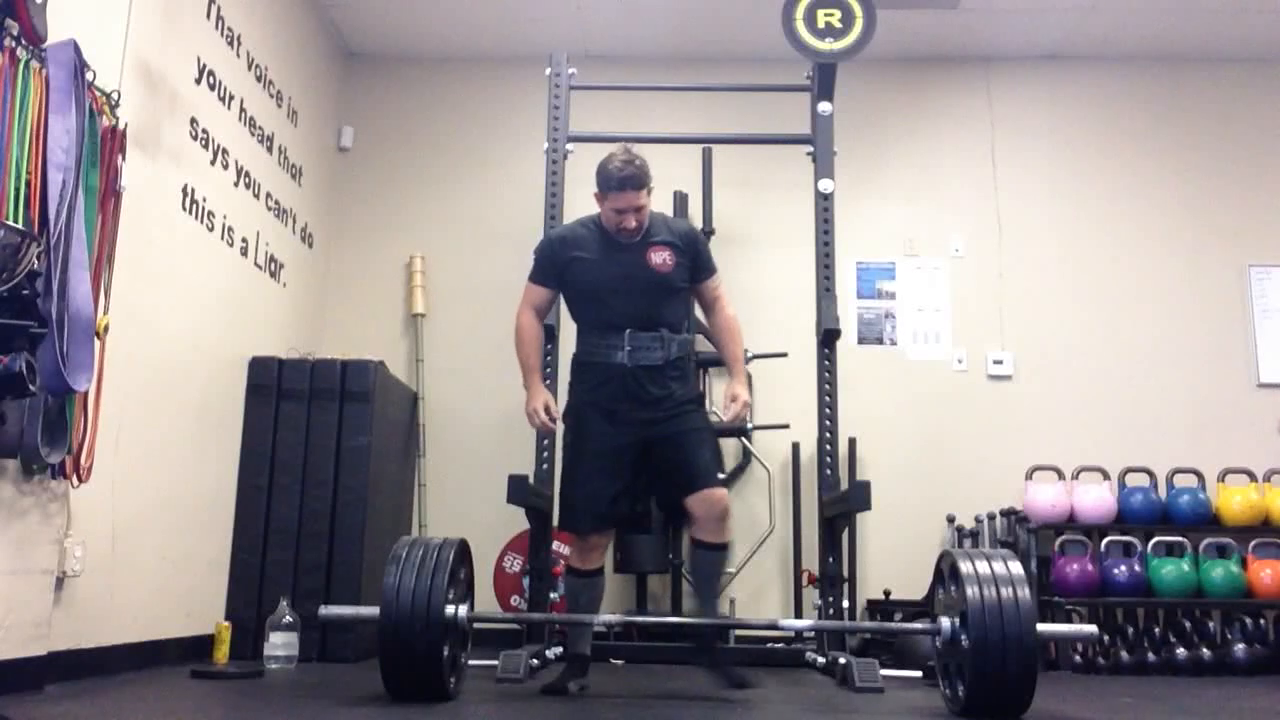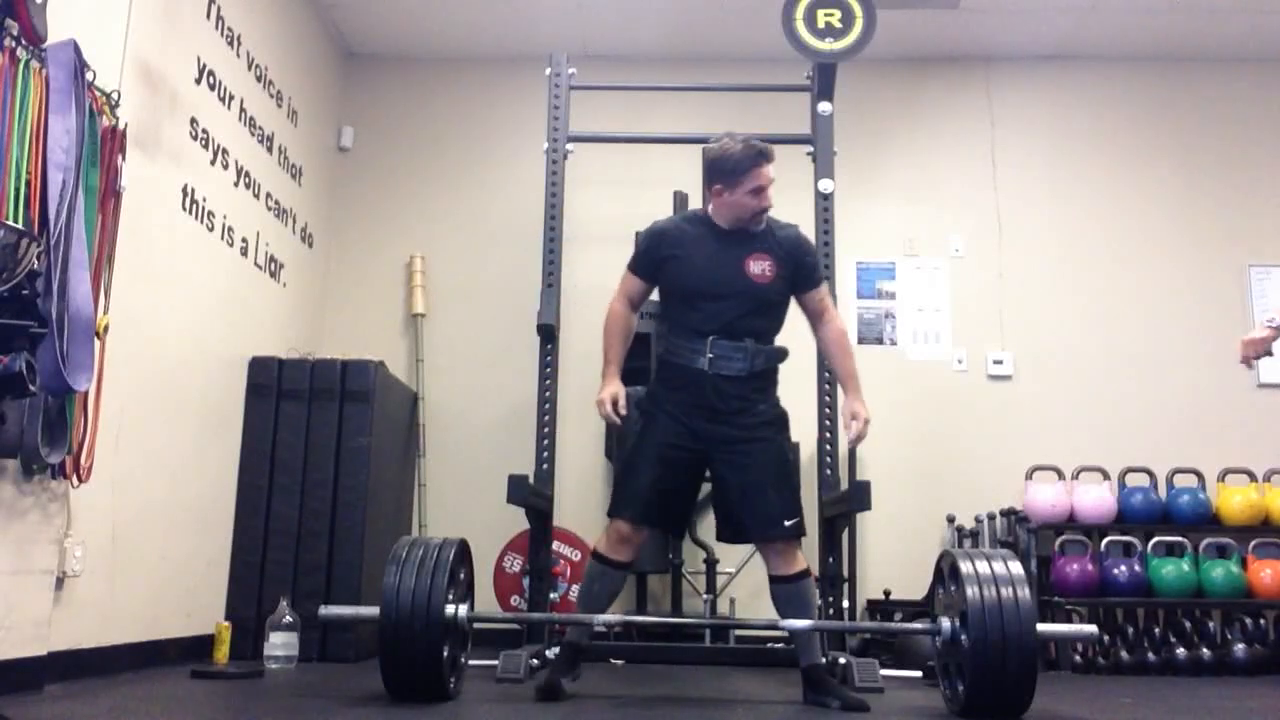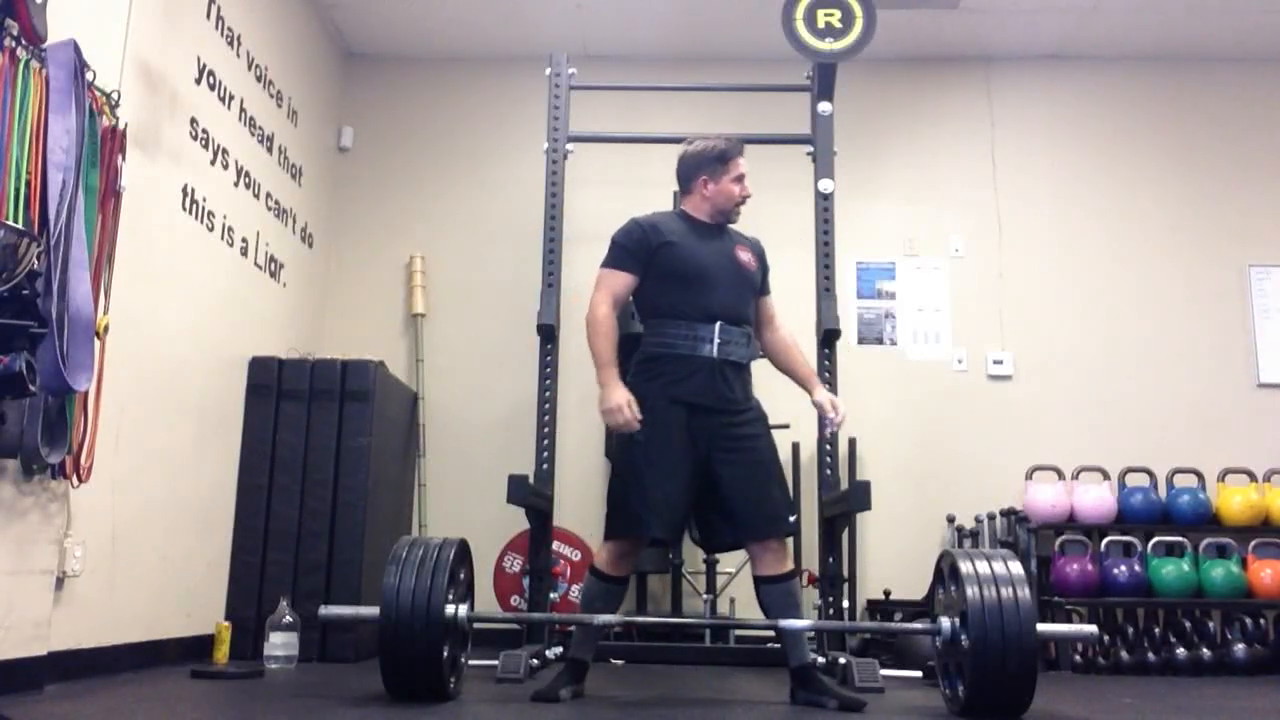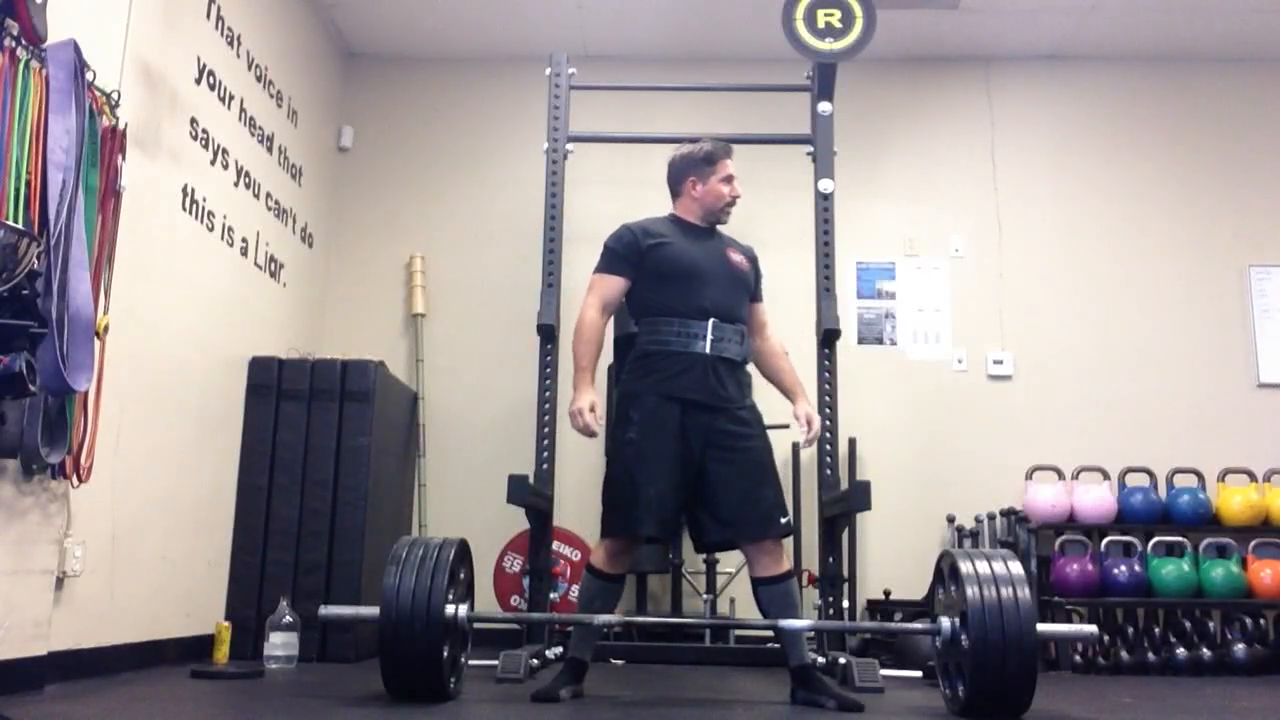
dt=0.7s
person 1, frame 1
left shoulder: (682, 238)
right shoulder: (564, 245)
left elbow: (717, 306)
right elbow: (530, 314)
left wrist: (737, 377)
right wrist: (534, 386)
left hip: (673, 396)
right hip: (598, 403)
left knee: (711, 503)
right knee: (589, 535)
left ankle: (709, 638)
right ankle: (576, 660)
person 1, frame 2
left shoulder: (788, 245)
right shoulder: (667, 238)
left elbow: (825, 319)
right elbow: (625, 304)
left wrist: (852, 392)
right wrist: (610, 376)
left hip: (750, 412)
right hip: (673, 403)
left knee: (781, 541)
right knee: (624, 528)
left ankle: (815, 675)
right ankle: (570, 654)
person 1, frame 3
left shoulder: (749, 250)
right shoulder: (647, 232)
left elbow: (770, 329)
right elbow: (604, 306)
left wrist: (815, 386)
right wrist: (611, 383)
left hip: (736, 408)
right hip: (663, 406)
left knee: (771, 538)
right knee: (627, 539)
left ankle: (803, 674)
right ankle: (575, 667)
person 1, frame 4
left shoulder: (741, 255)
right shoulder: (639, 237)
left elbow: (761, 336)
right elbow: (595, 309)
left wrist: (799, 397)
right wrist: (584, 385)
left hip: (730, 409)
right hip: (655, 405)
left knee: (765, 538)
right knee: (621, 536)
left ankle: (804, 674)
right ankle: (574, 667)
